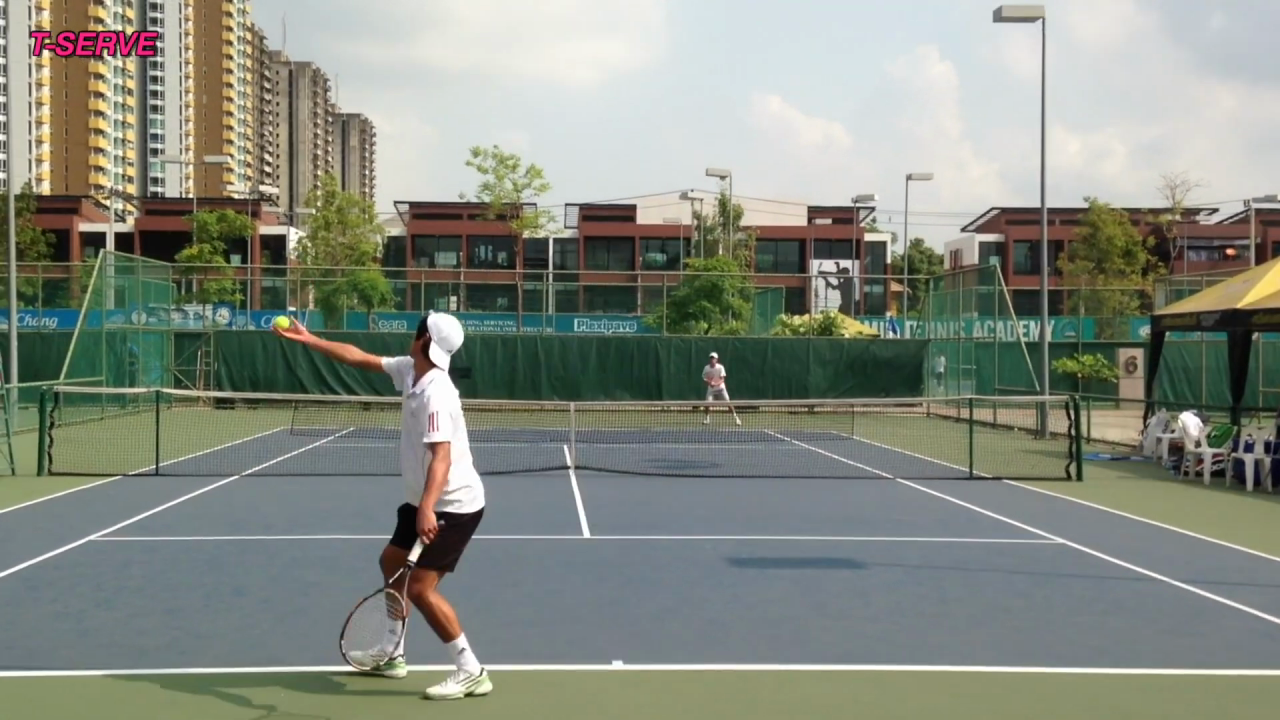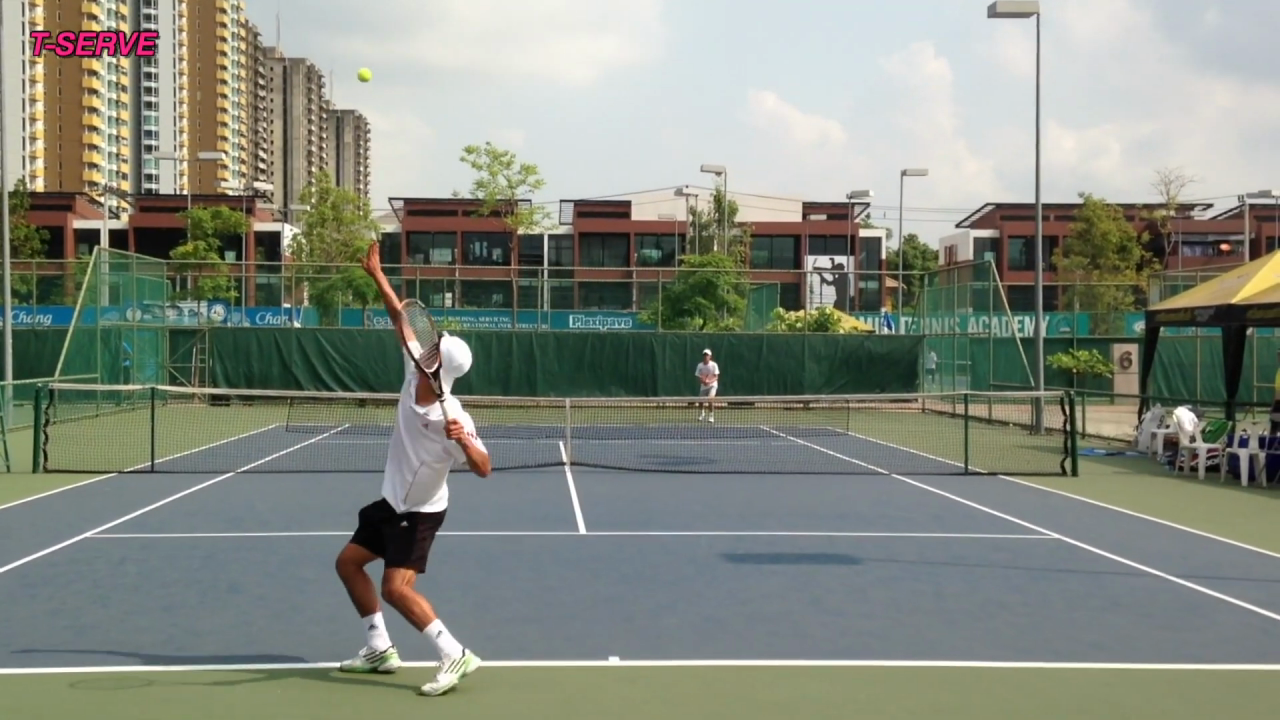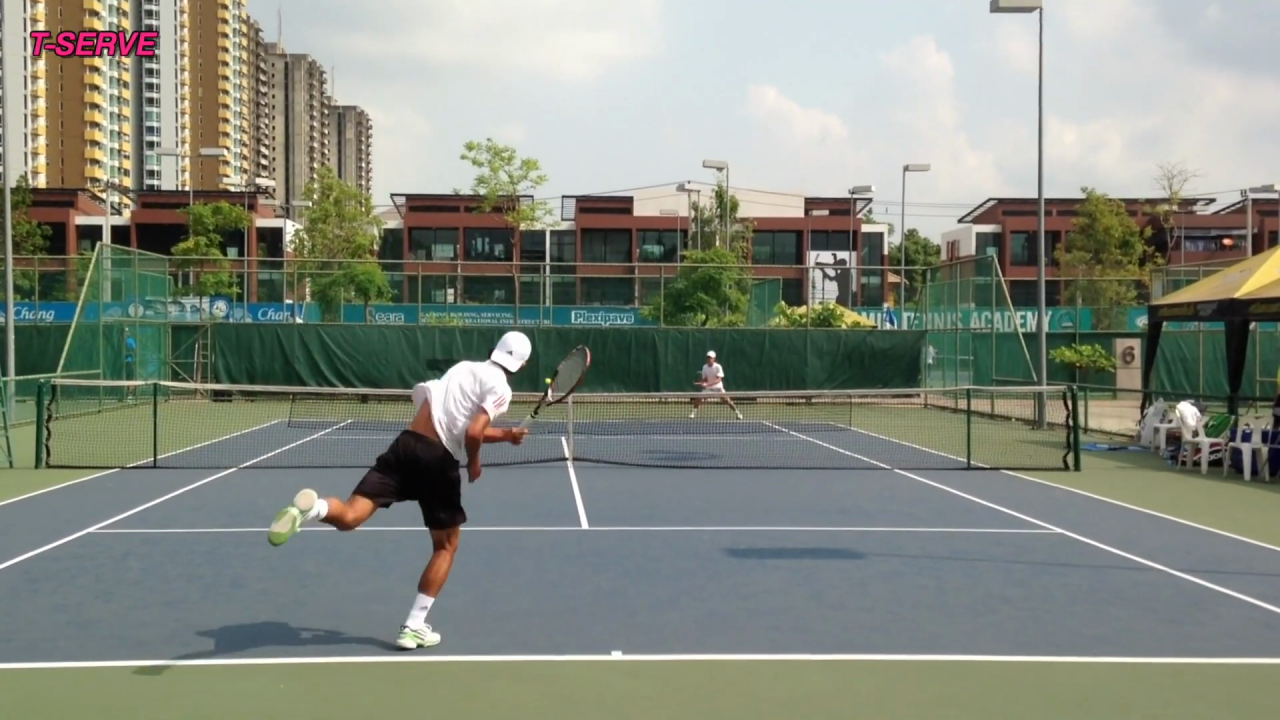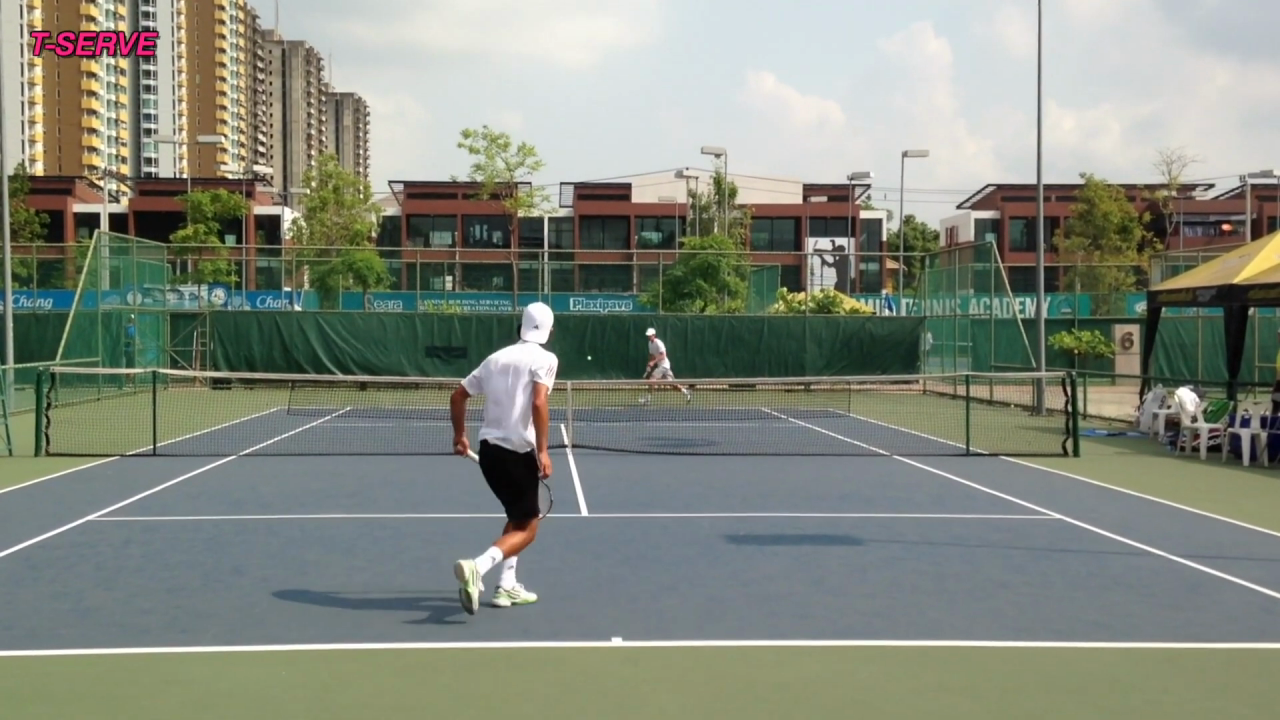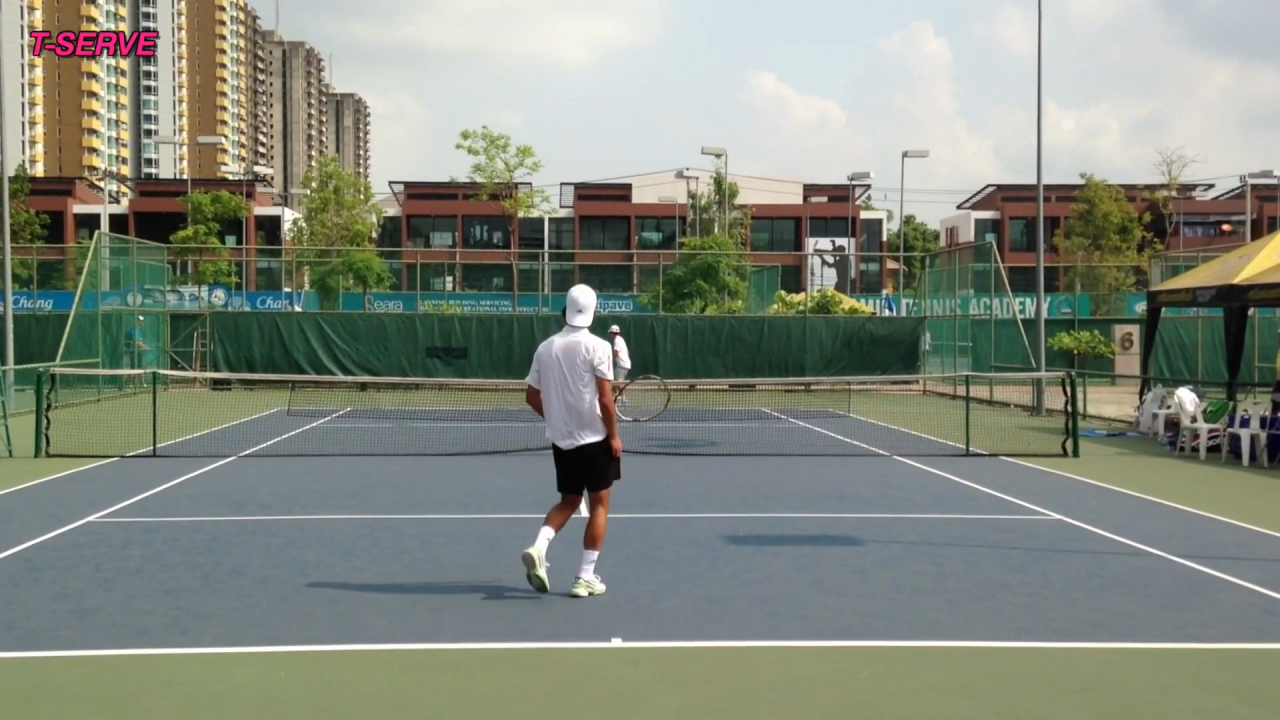
dt=0.5s
person 1, frame 1
left shoulder: (435, 392)
right shoulder: (410, 370)
left elbow: (442, 457)
right elbow: (361, 357)
left wrist: (428, 507)
right wrist: (310, 341)
left hip: (453, 506)
right hip: (423, 502)
left knee: (422, 588)
right knee: (392, 562)
left ankle: (472, 672)
right ankle: (393, 653)
person 1, frame 2
left shoulder: (455, 420)
right shoulder: (421, 376)
left elbow: (484, 468)
right elbow: (401, 321)
left wrist: (464, 441)
right wrist: (377, 277)
left hip: (419, 514)
right hip: (391, 503)
left knee: (399, 585)
right knee: (347, 563)
left ankle: (456, 656)
right ankle: (380, 648)
person 1, frame 3
left shoulder: (466, 367)
right shoulder: (500, 388)
right elbow: (474, 434)
left wrist: (504, 434)
right wrist: (474, 463)
left hip: (407, 445)
right hip: (438, 462)
left knee: (348, 515)
right knee: (446, 546)
left ankle: (310, 507)
right ankle: (414, 627)
person 1, frame 4
left shoulder: (495, 358)
right shoulder: (545, 359)
left elbow: (458, 396)
right elbow: (540, 403)
left wrist: (459, 435)
right wrist: (544, 451)
left hip: (488, 449)
right hip: (520, 452)
left knee: (517, 517)
right knee: (524, 530)
left ankle: (507, 586)
right ankle: (475, 567)
person 1, frame 5
left shoulder: (545, 348)
right shoulder: (598, 347)
left elbow: (532, 397)
right elbow: (605, 398)
right wrist: (614, 435)
left hip: (561, 440)
right hip: (594, 439)
left knee: (568, 502)
right knee: (599, 506)
left ankle: (538, 549)
right ankle: (586, 578)
